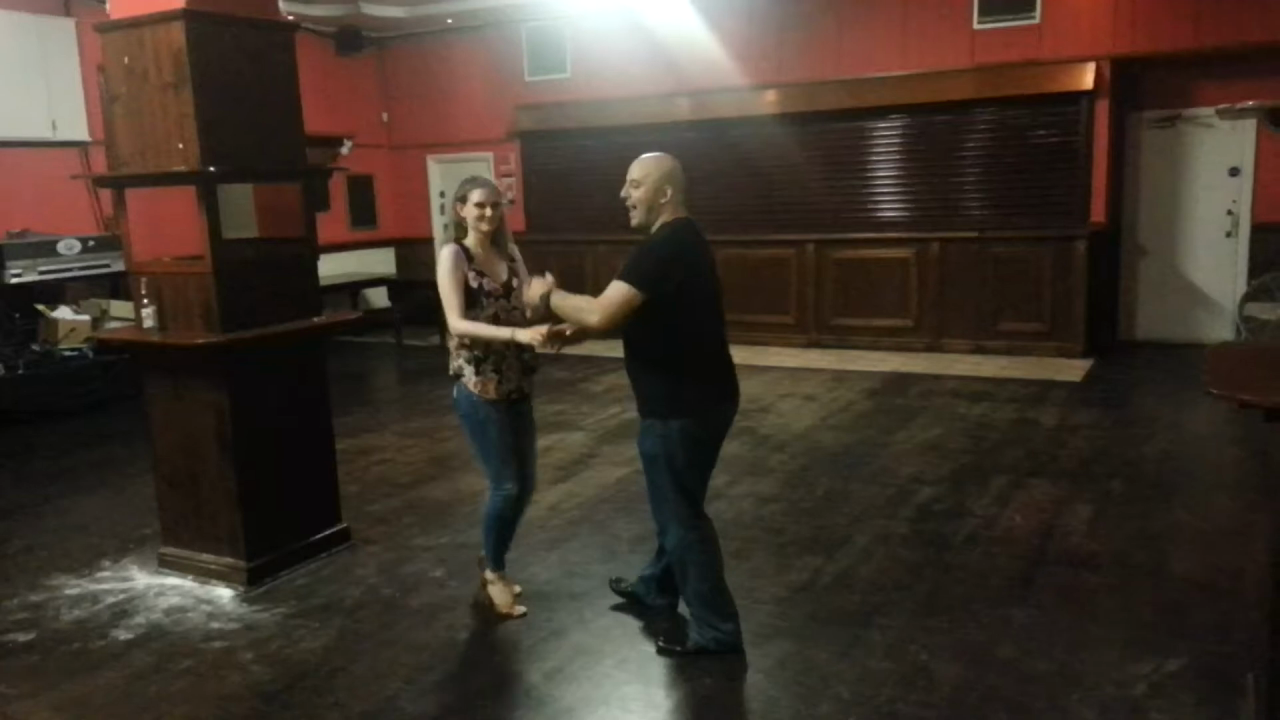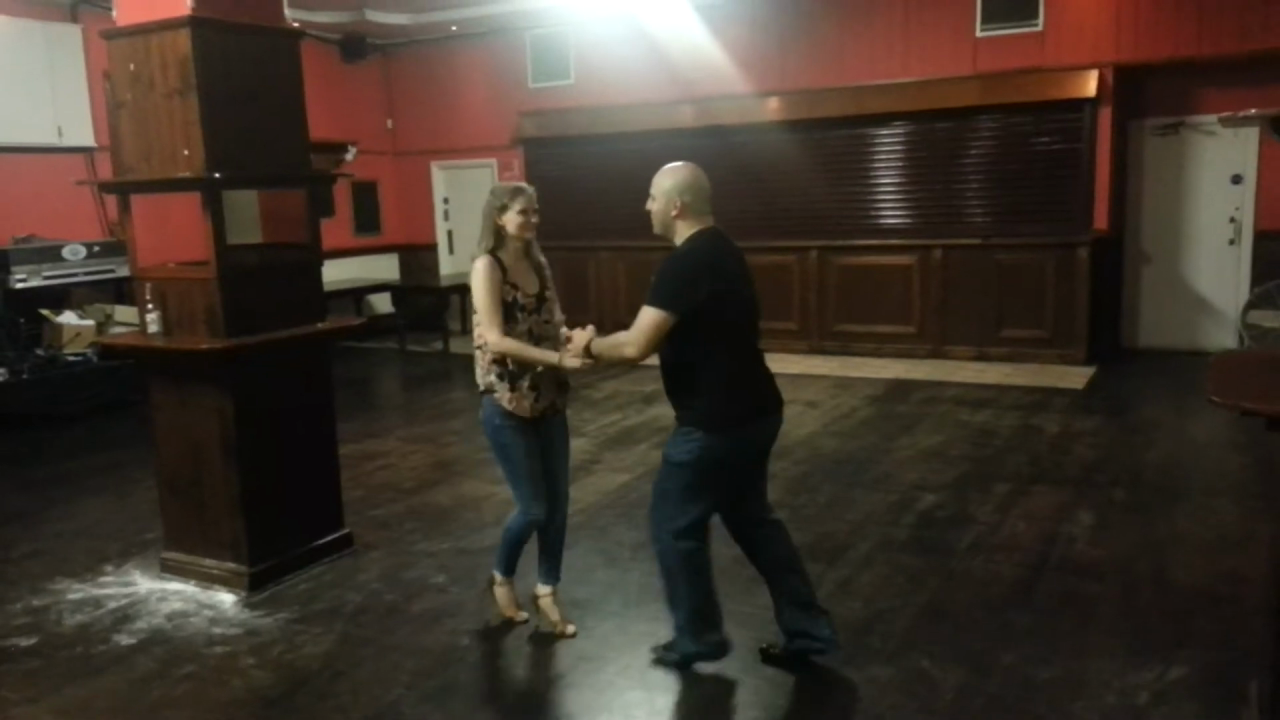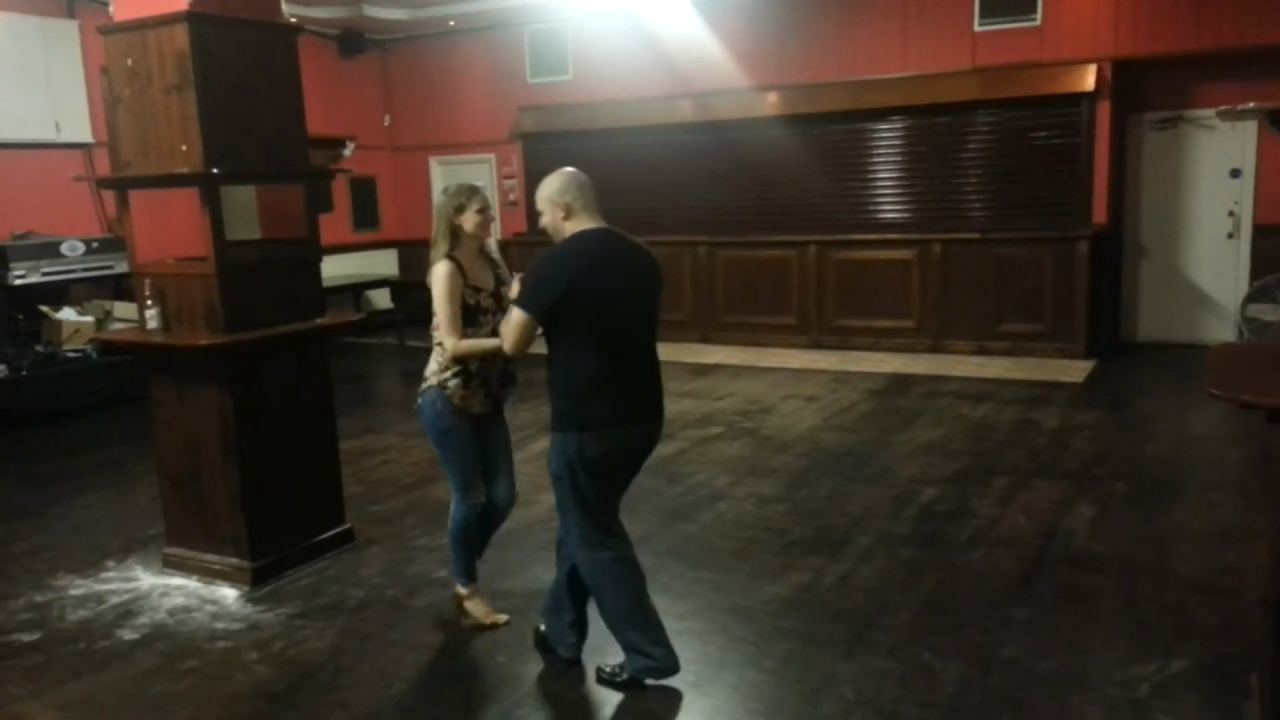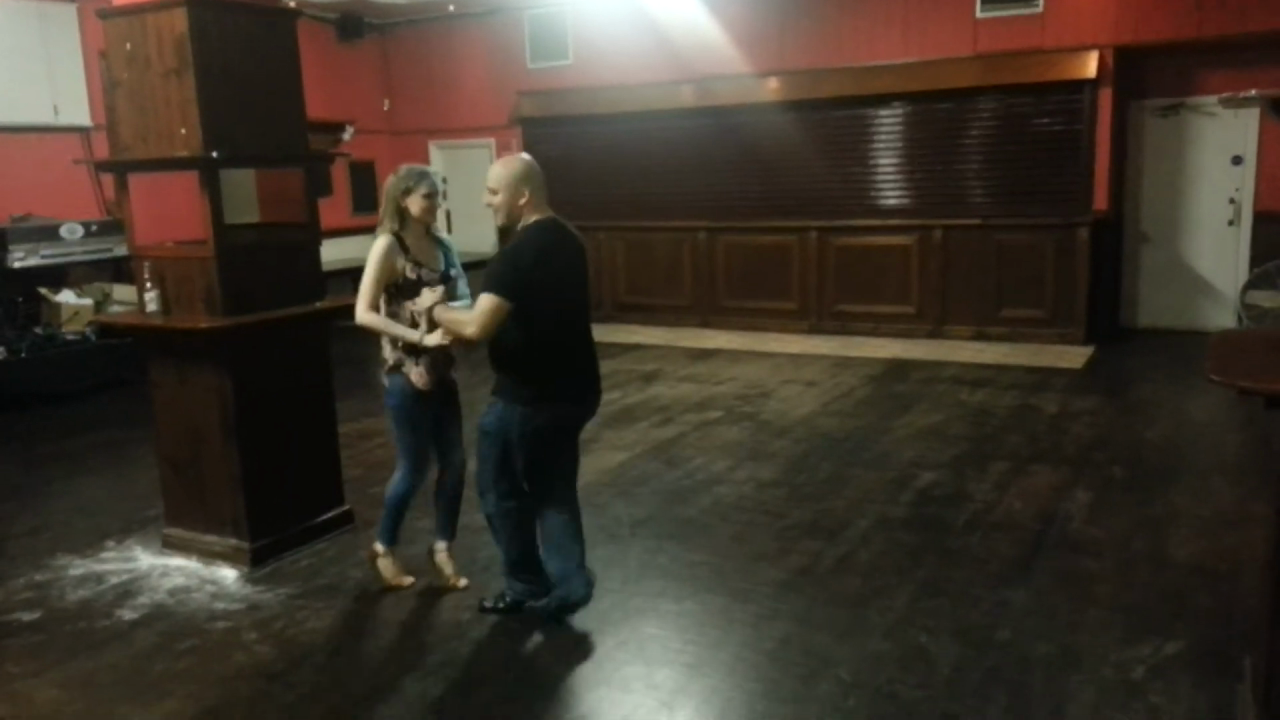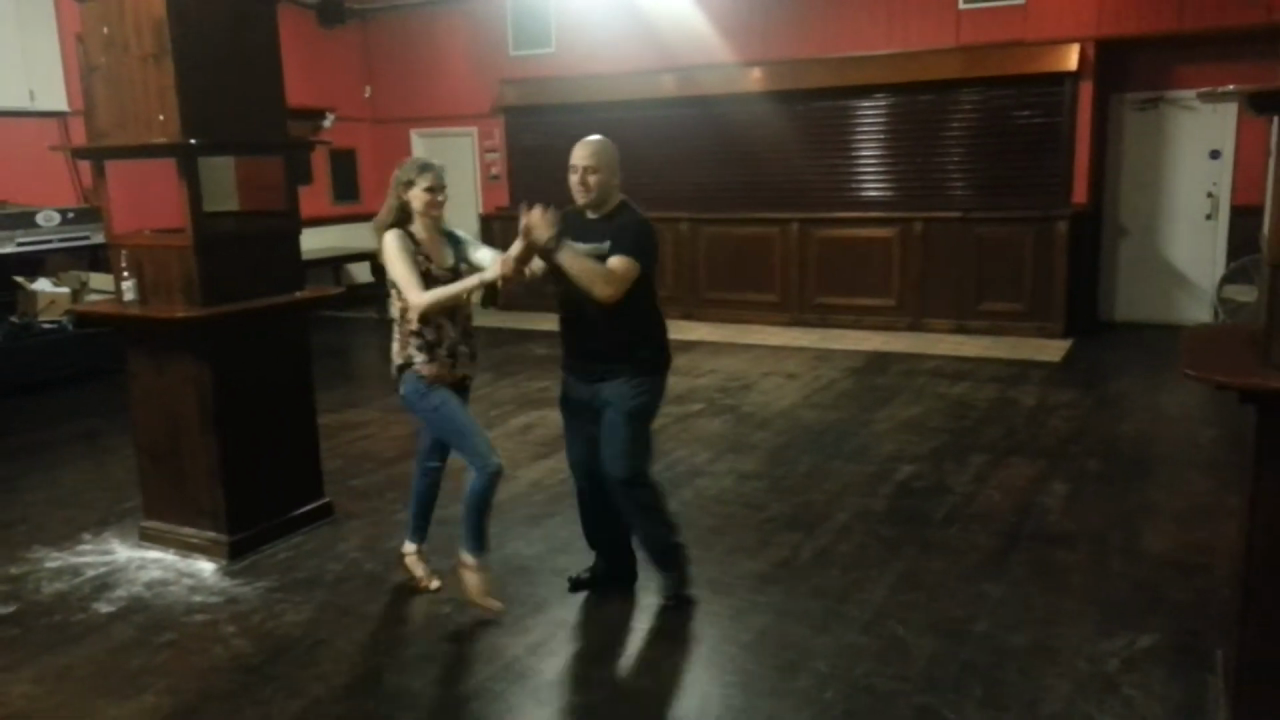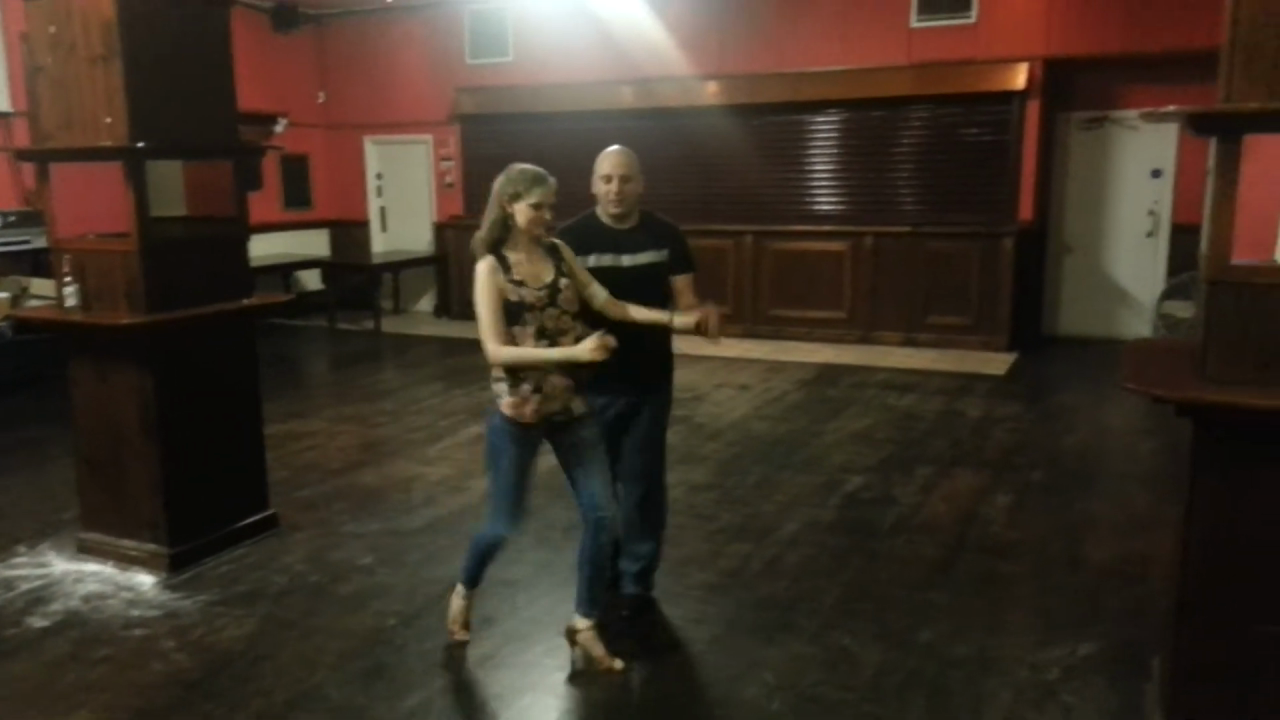
dt=0.7s
person 1, frame 1
left shoulder: (664, 249)
right shoulder: (681, 243)
left elbow: (601, 314)
right elbow: (630, 312)
left wrist: (550, 293)
right wrist: (577, 330)
left hip: (682, 406)
right hip: (698, 397)
left knee: (681, 513)
right knee: (675, 502)
left ankle: (715, 629)
right ankle: (658, 586)
person 1, frame 2
left shoulder: (685, 264)
right shoulder: (720, 252)
left elbow: (637, 345)
left wrist: (591, 346)
right wrist: (605, 345)
left hip: (714, 423)
right hip: (753, 413)
left knee: (676, 526)
right knee: (755, 521)
left ankle: (698, 637)
right ankle: (808, 632)
person 1, frame 3
left shoulder: (557, 265)
right shoulder: (640, 258)
left elbow: (512, 343)
left wrist: (520, 302)
left hip: (586, 425)
right hip: (642, 416)
left knee: (595, 539)
right knee: (585, 524)
left ankle: (648, 654)
right ankle: (562, 632)
person 1, frame 4
left shoulder: (520, 252)
right shoulder: (564, 239)
left elbow: (478, 328)
left wrist: (436, 310)
right wrist: (458, 314)
left hip: (528, 397)
right hip: (575, 390)
left knee: (501, 492)
right knee: (553, 487)
left ankle: (525, 588)
right ankle: (567, 583)
person 1, frame 5
left shoulder: (633, 227)
right shoulder: (566, 222)
left elbow: (608, 287)
right elbow: (532, 269)
left wrist: (552, 244)
right wrist: (527, 246)
left hip: (632, 373)
right hip: (580, 373)
left knee: (624, 472)
right knee: (587, 470)
left ankle: (671, 565)
right ankle: (609, 563)
person 1, frame 6
left shoulder: (665, 236)
right shoulder: (571, 238)
left elbow: (684, 300)
left wrist: (699, 317)
left hip: (647, 383)
right hip: (591, 384)
left knee: (643, 481)
left ankle: (635, 580)
person 2, frame 1
left shoulder: (510, 253)
right shoulder: (453, 256)
left elbow: (530, 311)
right elbow: (457, 324)
left wrist: (540, 305)
right wrist: (516, 333)
left hip: (516, 382)
right hip: (477, 386)
left knee: (525, 482)
right knee: (505, 484)
left ankle: (493, 560)
right ankle: (493, 574)
person 2, frame 2
left shoulder: (538, 263)
right shoulder: (487, 267)
left elbow: (553, 325)
right elbow: (493, 340)
right wrist: (557, 357)
left hip: (549, 399)
right hip: (506, 403)
left knee: (558, 501)
right knee: (533, 508)
left ankle: (546, 592)
right ankle: (502, 578)
person 2, frame 3
left shoulder: (492, 261)
right shoulder: (447, 270)
left elbow: (511, 315)
right elbow: (453, 346)
left hip: (487, 396)
right hip: (447, 398)
left knee: (503, 493)
right knee: (469, 495)
left ankle: (467, 561)
right ankle: (465, 589)
person 2, frame 4
left shoulder: (441, 245)
right shoulder: (387, 247)
left elbow: (464, 298)
right elbow: (364, 314)
left wrist: (448, 309)
right wrist: (422, 337)
left hip: (440, 372)
right hip: (404, 374)
left knee: (452, 464)
right knee: (413, 469)
left ankle: (442, 547)
right ankle: (383, 548)
person 2, frame 5
left shoulder: (454, 238)
right shoulder: (397, 239)
left elbow: (494, 263)
right elbow: (420, 301)
right wrist: (482, 278)
left hip: (456, 370)
right hip: (421, 375)
left knee: (433, 462)
right knee: (488, 464)
left ankle: (413, 548)
right ankle: (472, 560)
person 2, frame 6
left shoulder: (559, 254)
right shoulder: (491, 268)
left elbow: (609, 306)
right elbow: (496, 350)
left wrist: (670, 318)
right wrist: (571, 353)
left hip: (569, 406)
right hip: (516, 410)
left knee: (603, 518)
right knee: (503, 523)
left ankle: (584, 624)
right ankle: (465, 589)
